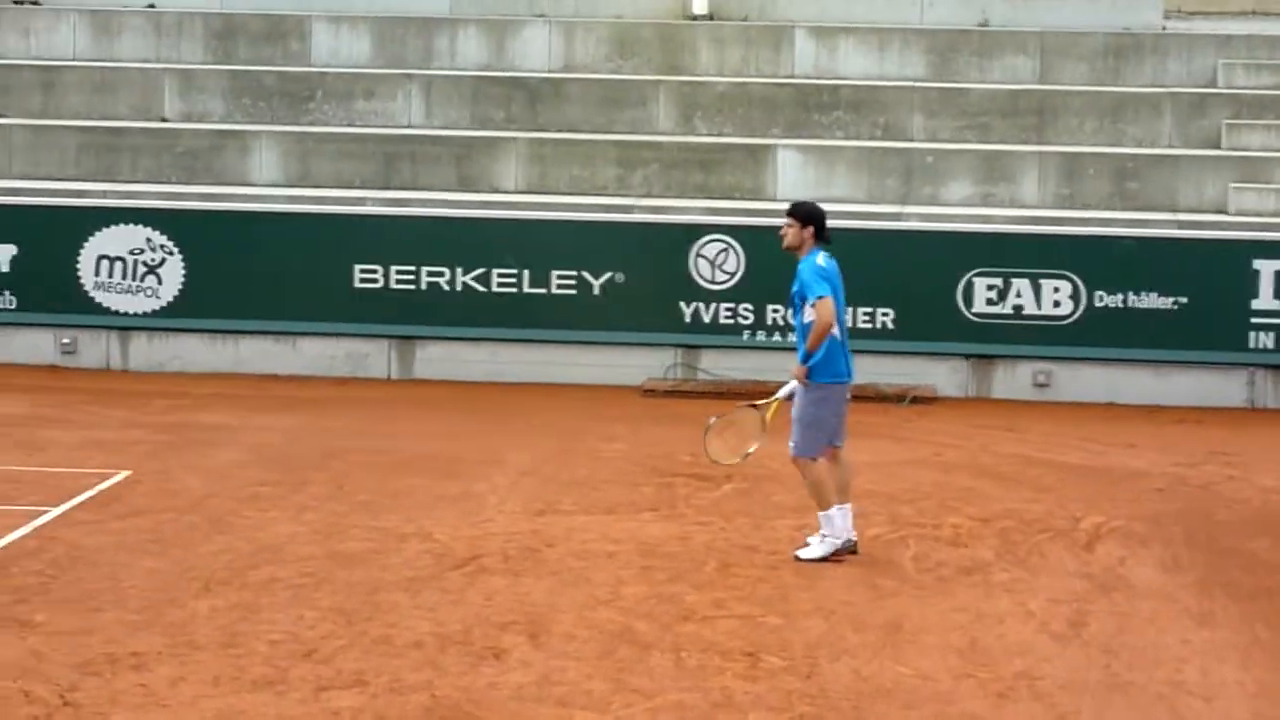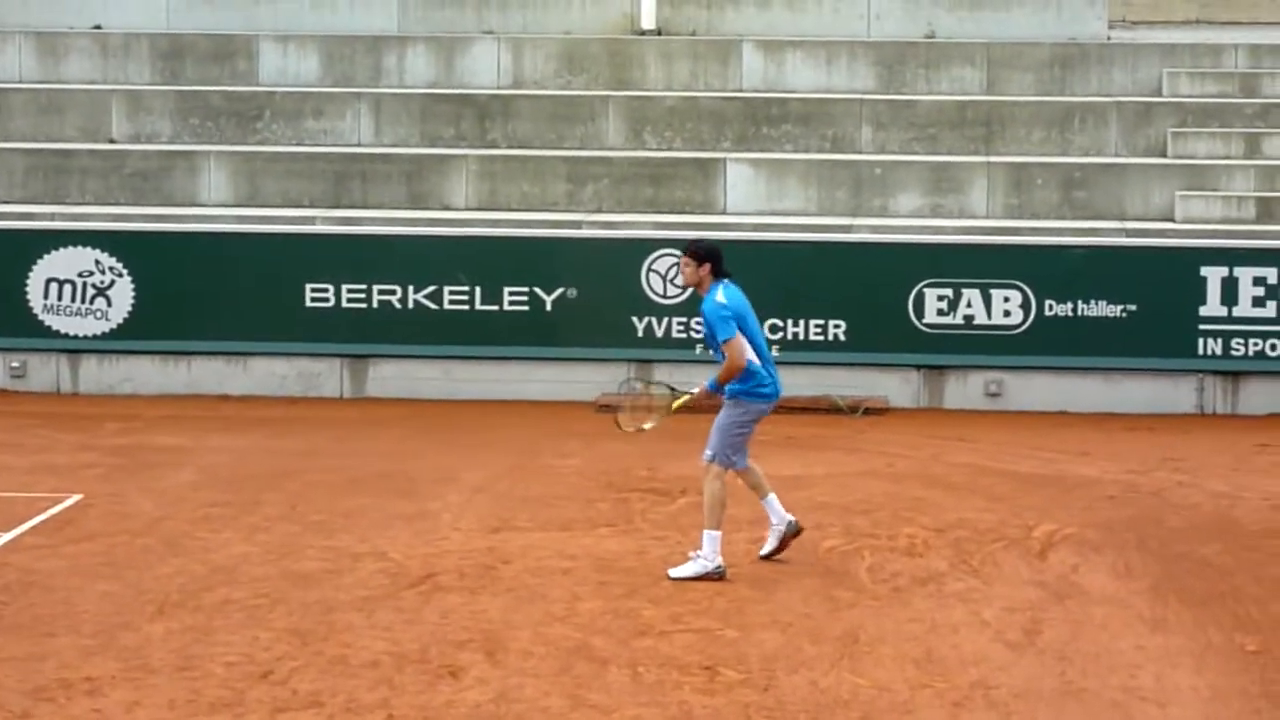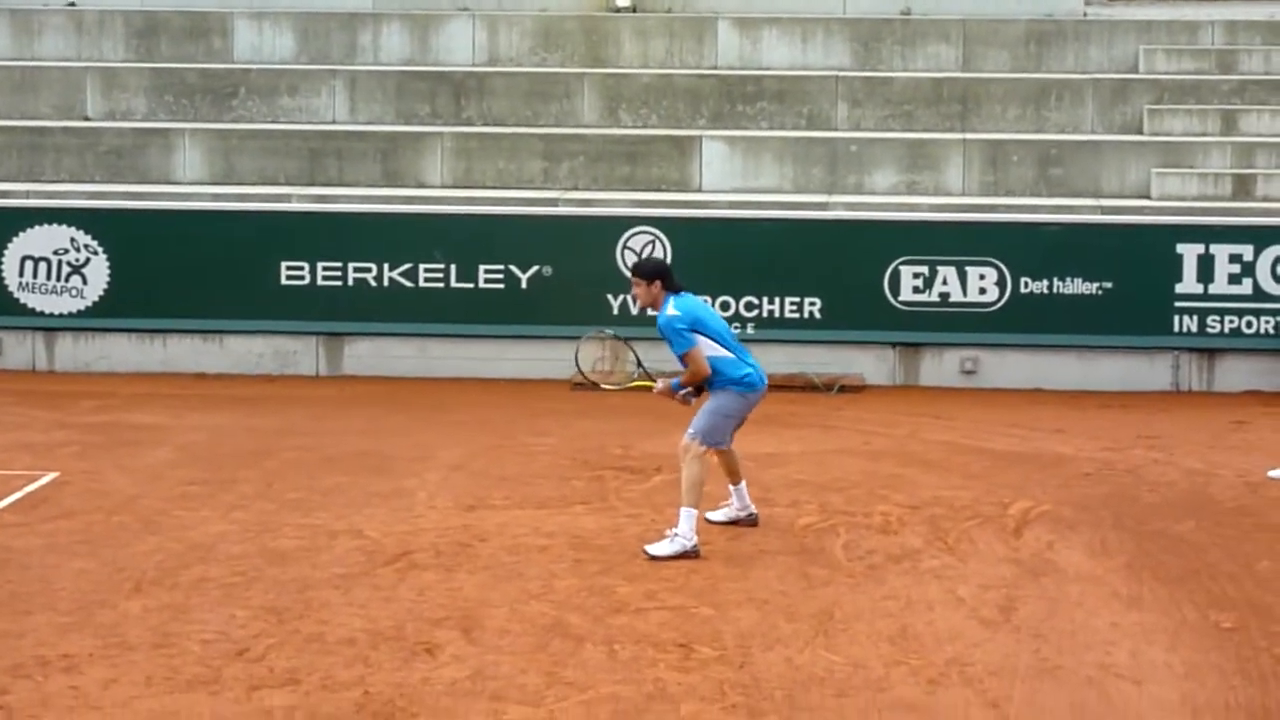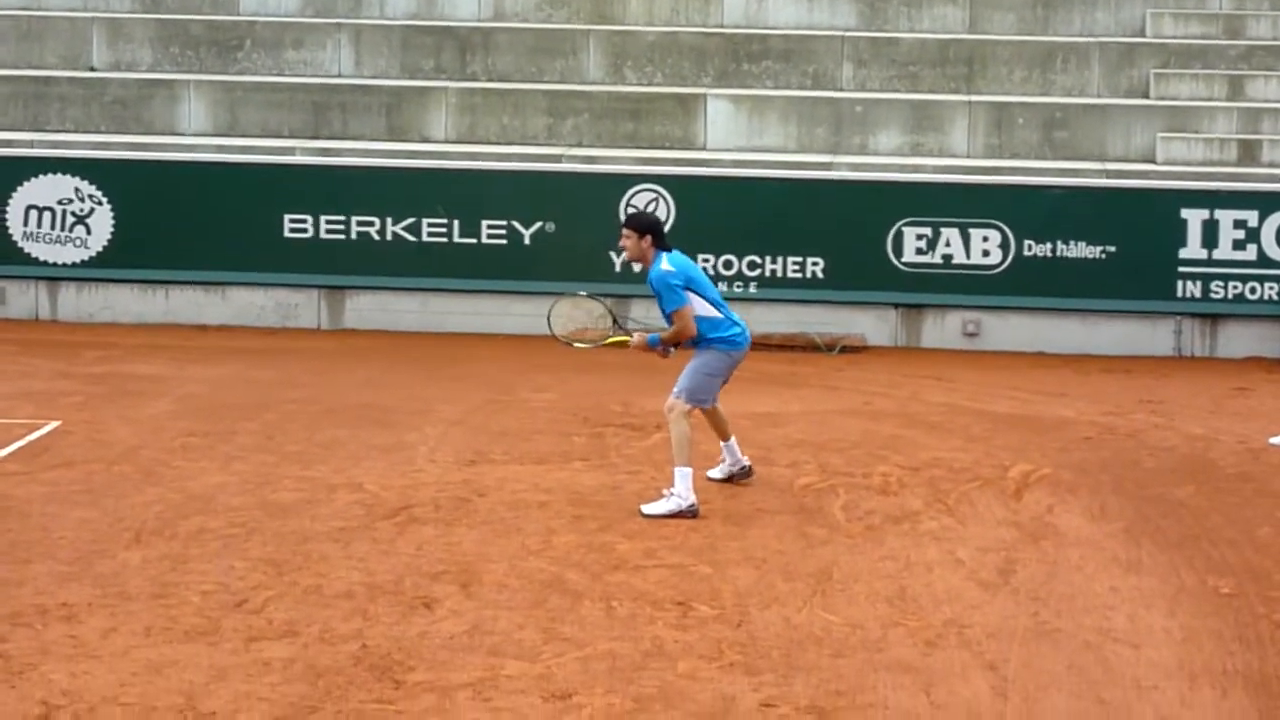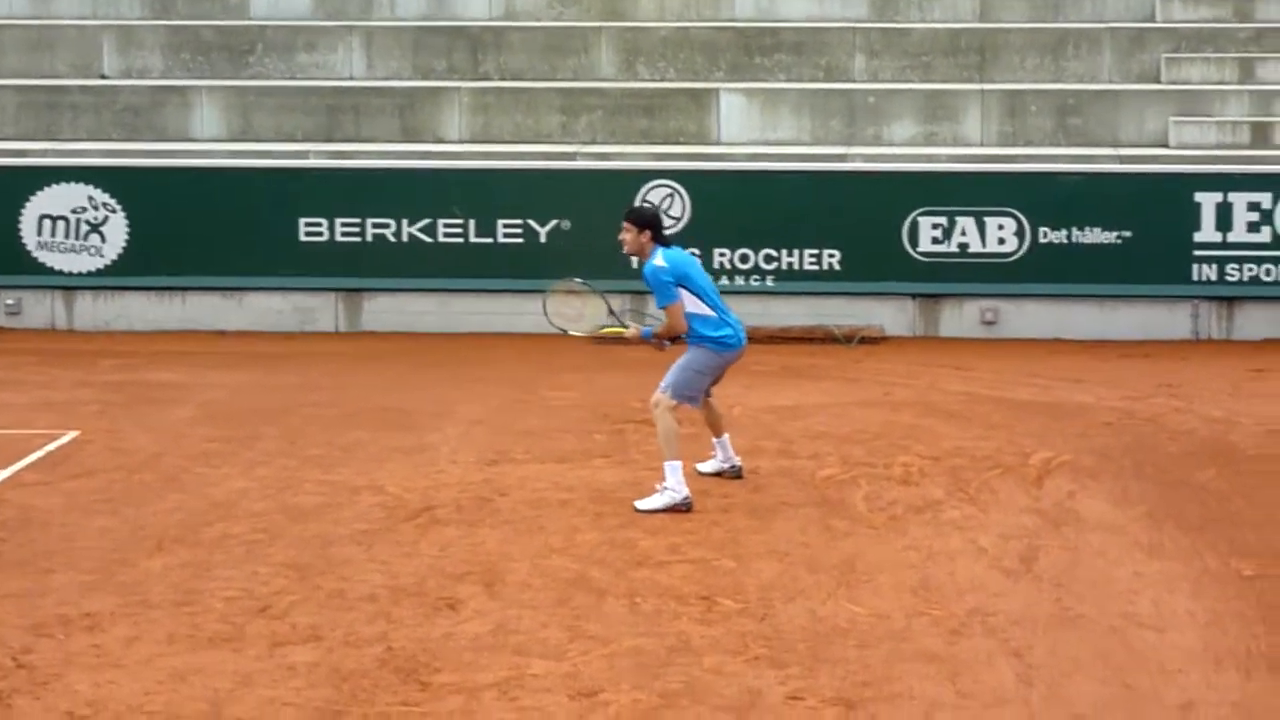
dt=0.5s
person 1, frame 1
left shoulder: (810, 267)
right shoulder: (824, 263)
left elbow: (826, 320)
left wrist: (804, 359)
left hip: (821, 374)
right hip: (834, 372)
left knee: (803, 455)
right knee: (831, 450)
left ankle: (833, 534)
right ankle: (842, 530)
person 1, frame 2
left shoulder: (715, 305)
right shoulder: (725, 290)
left elbow: (736, 362)
left wrist: (713, 387)
right wrist: (720, 383)
left hip: (748, 394)
right hip: (760, 389)
left knee: (714, 467)
right knee: (738, 461)
left ankle: (710, 559)
right ankle: (781, 523)
person 1, frame 3
left shoulder: (669, 318)
right shoulder: (685, 301)
left elbow: (701, 370)
left wrist: (674, 387)
right wrist: (691, 389)
left hip: (736, 386)
right hip: (750, 380)
left knee: (691, 449)
right knee: (718, 441)
left ankle: (685, 537)
right ankle: (742, 508)
person 1, frame 4
left shoulder: (662, 273)
right shoulder: (672, 259)
left elbow: (687, 329)
left wrist: (651, 341)
right wrist: (669, 341)
left hip: (721, 344)
right hip: (730, 337)
left knee: (676, 408)
right knee: (701, 400)
left ankle: (683, 497)
right ankle: (735, 463)
person 1, frame 5
left shoulder: (656, 268)
right shoulder: (675, 255)
left elbow: (678, 326)
left wrist: (645, 334)
right wrist: (664, 334)
left hip: (713, 344)
right hip: (729, 338)
left knee: (661, 403)
right knee: (698, 394)
left ankle: (676, 490)
right ankle: (727, 460)
